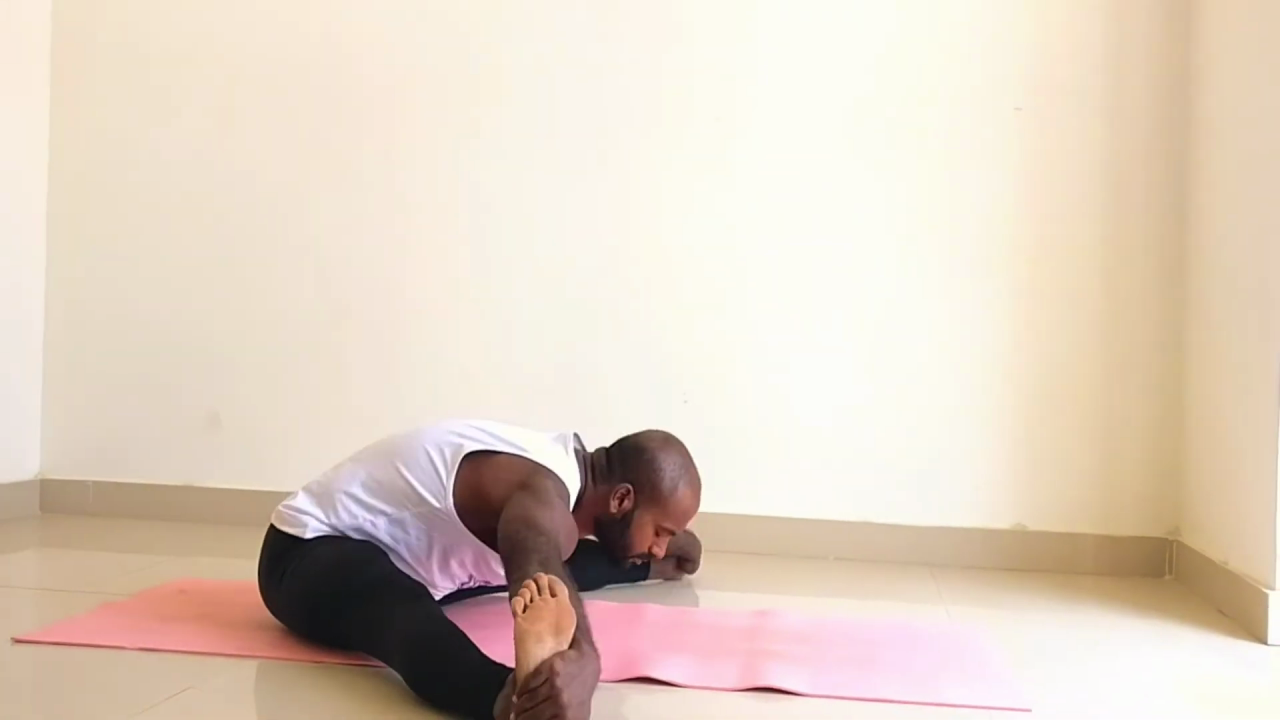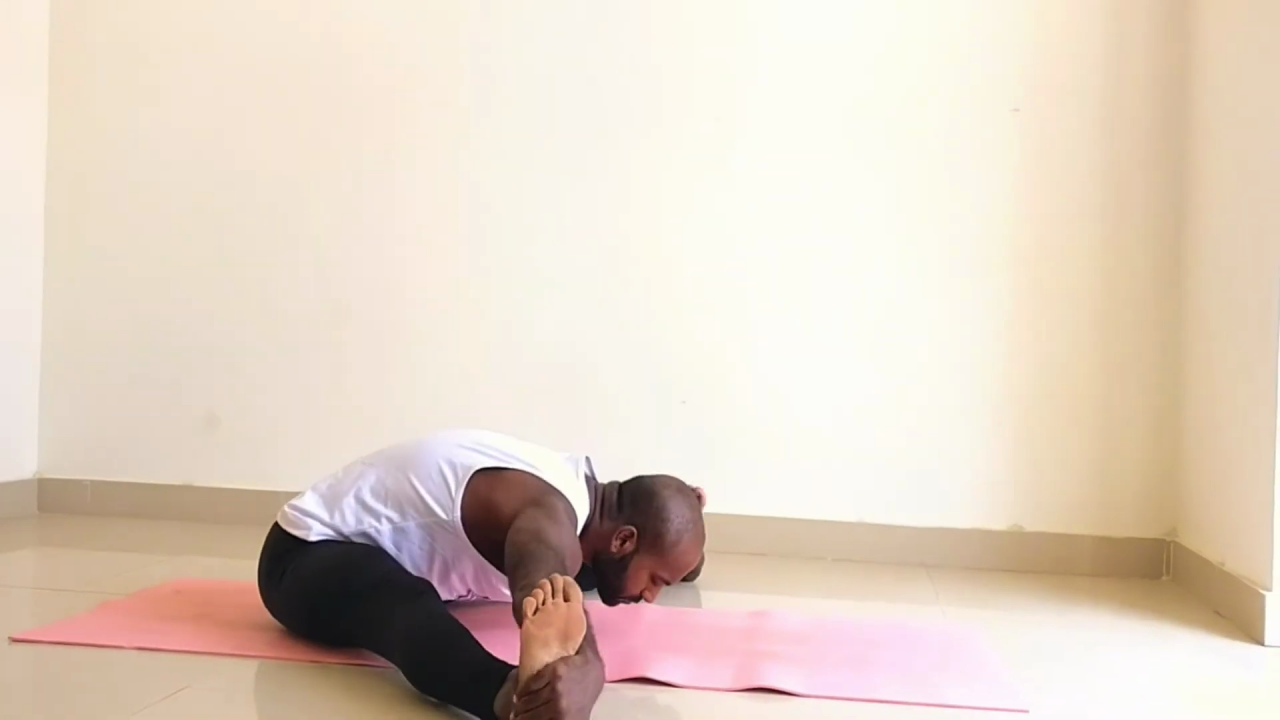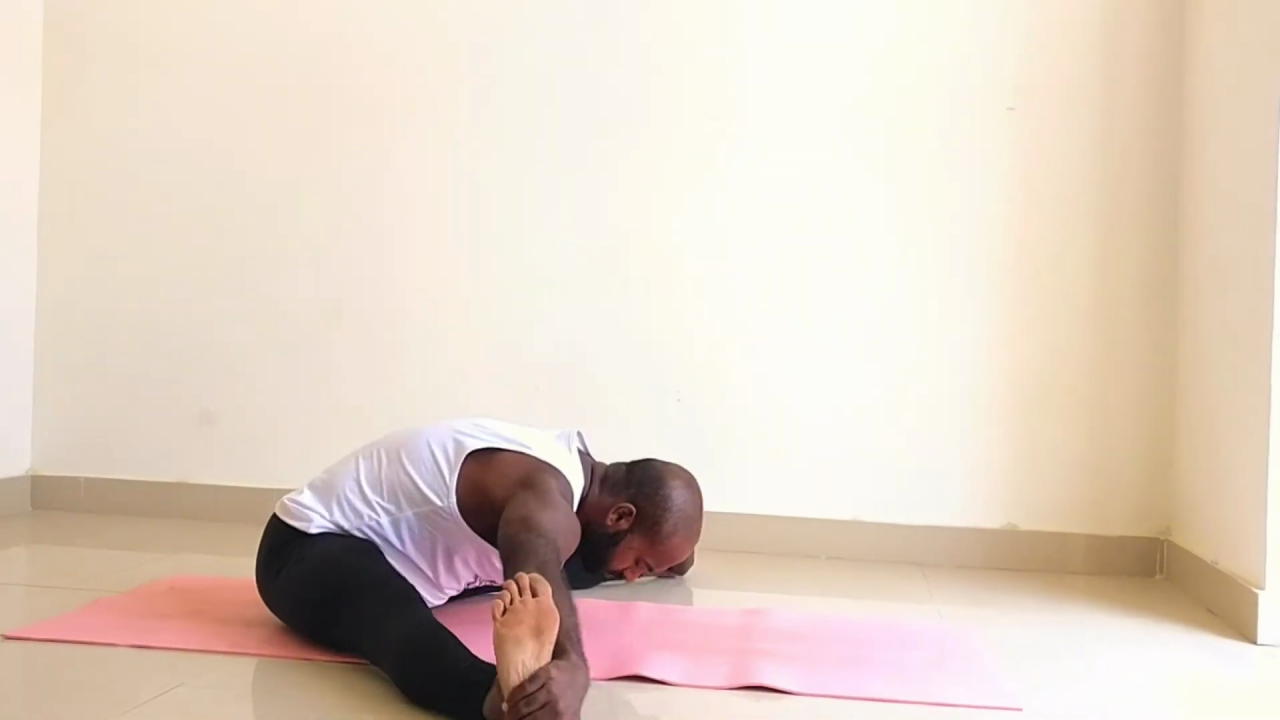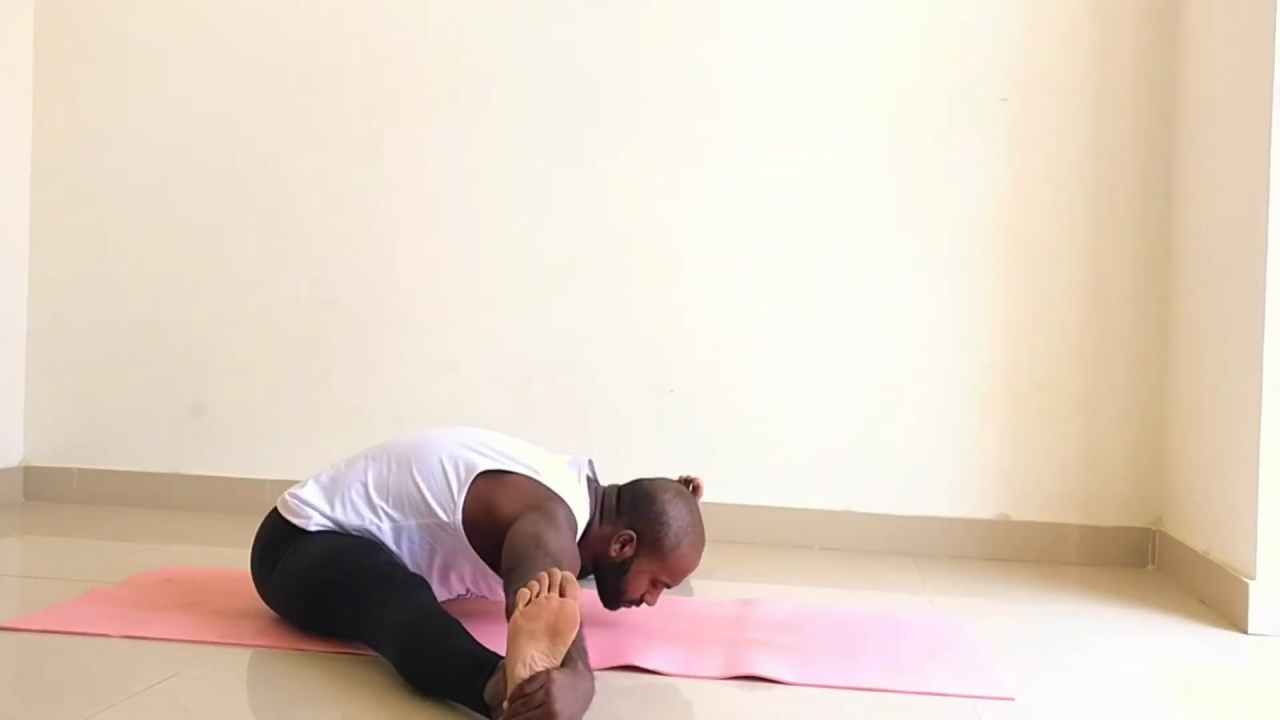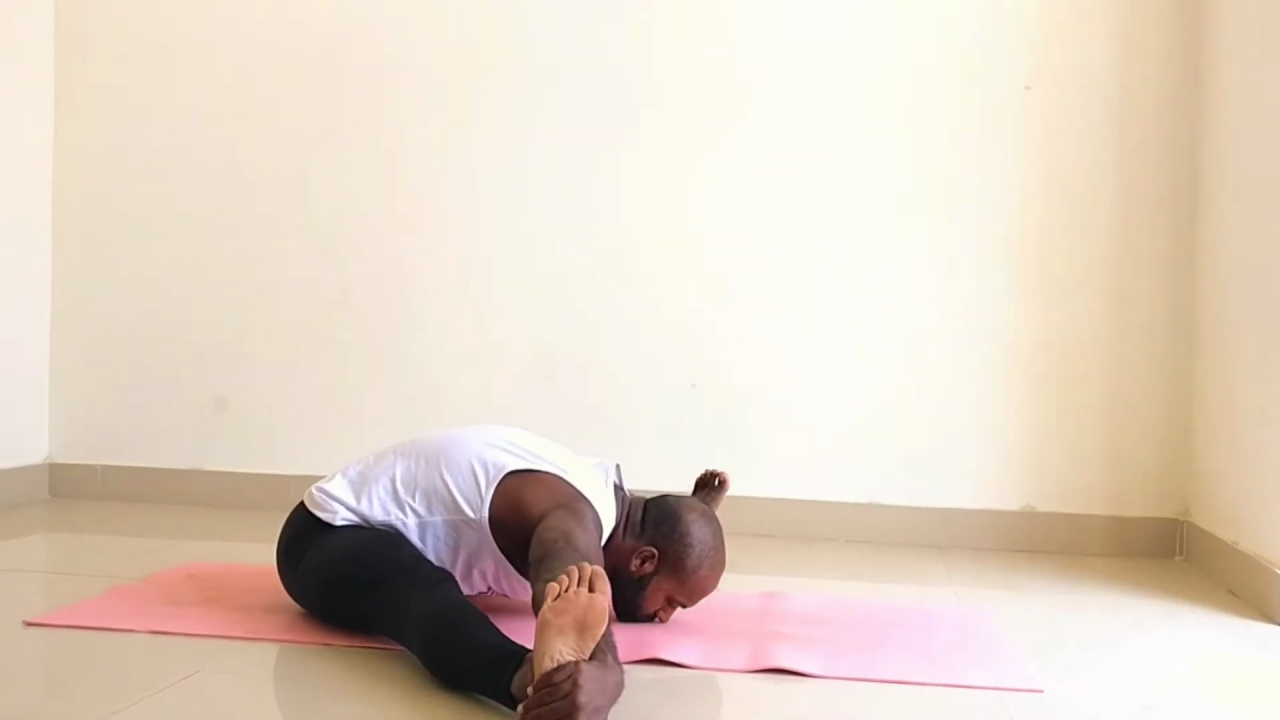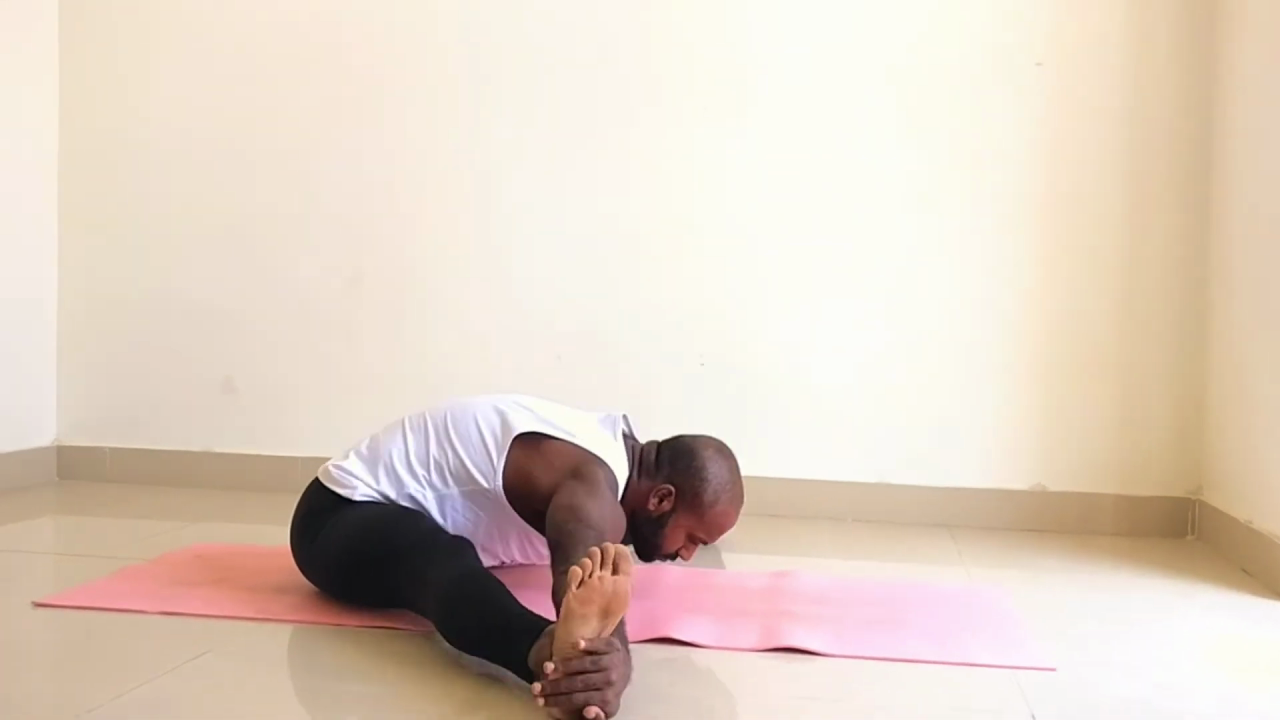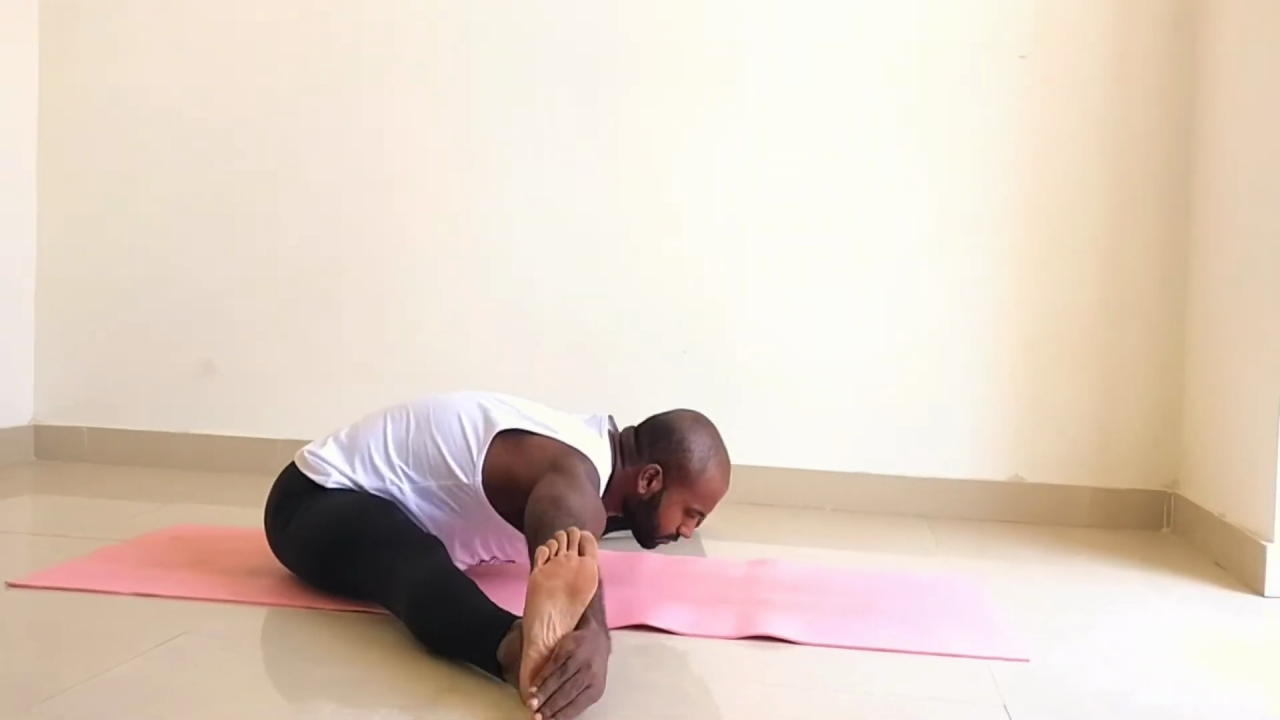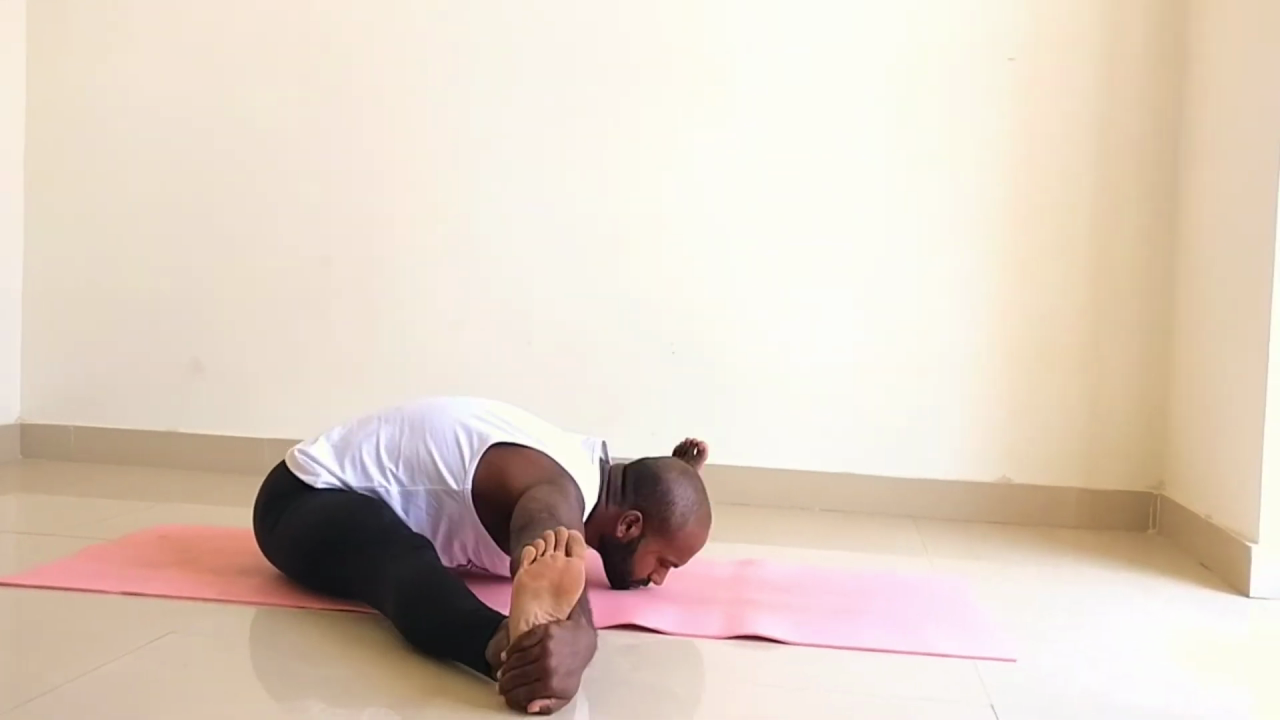
dt=0.2s
person 1, frame 1
left shoulder: (578, 470)
right shoulder: (544, 494)
right elbow: (540, 590)
left wrist: (679, 542)
right wrist: (583, 663)
left hip: (374, 542)
right hip: (308, 551)
right knee: (405, 608)
person 1, frame 2
left shoulder: (585, 495)
right shoulder: (551, 514)
right elbow: (545, 598)
right wrist: (582, 671)
left hip: (372, 545)
right hip: (310, 552)
right knee: (406, 607)
person 1, frame 3
left shoulder: (576, 468)
right shoulder: (546, 493)
right elbow: (539, 594)
right wrist: (571, 670)
left hip: (375, 539)
right hip: (308, 546)
right knee: (395, 610)
person 1, frame 4
left shoulder: (583, 492)
right shoulder: (550, 519)
right elbow: (539, 609)
left wrist: (673, 511)
right wrist: (576, 678)
left hip: (365, 533)
right hip: (304, 542)
right knee: (400, 599)
person 1, frame 5
left shoulder: (606, 494)
right shoulder: (577, 520)
right elbow: (567, 603)
left wrist: (695, 508)
right wrist: (604, 674)
left hip: (388, 523)
right hip: (329, 534)
right knee: (426, 592)
person 1, frame 6
left shoulder: (617, 447)
right shoulder: (591, 482)
right elbow: (587, 571)
right wrist: (615, 658)
left hip: (402, 507)
right hip: (341, 512)
right knee: (447, 562)
person 1, frame 7
left shoulder: (599, 444)
right shoulder: (571, 476)
right elbow: (566, 570)
right wrist: (592, 641)
left hip: (375, 487)
right hip: (318, 497)
right knee: (416, 561)
person 1, frame 8
left shoulder: (593, 468)
right shoulder: (558, 493)
right elbow: (547, 566)
left wrist: (675, 476)
right wrist: (575, 637)
left hip: (364, 480)
right hip: (307, 497)
right knee: (404, 560)
